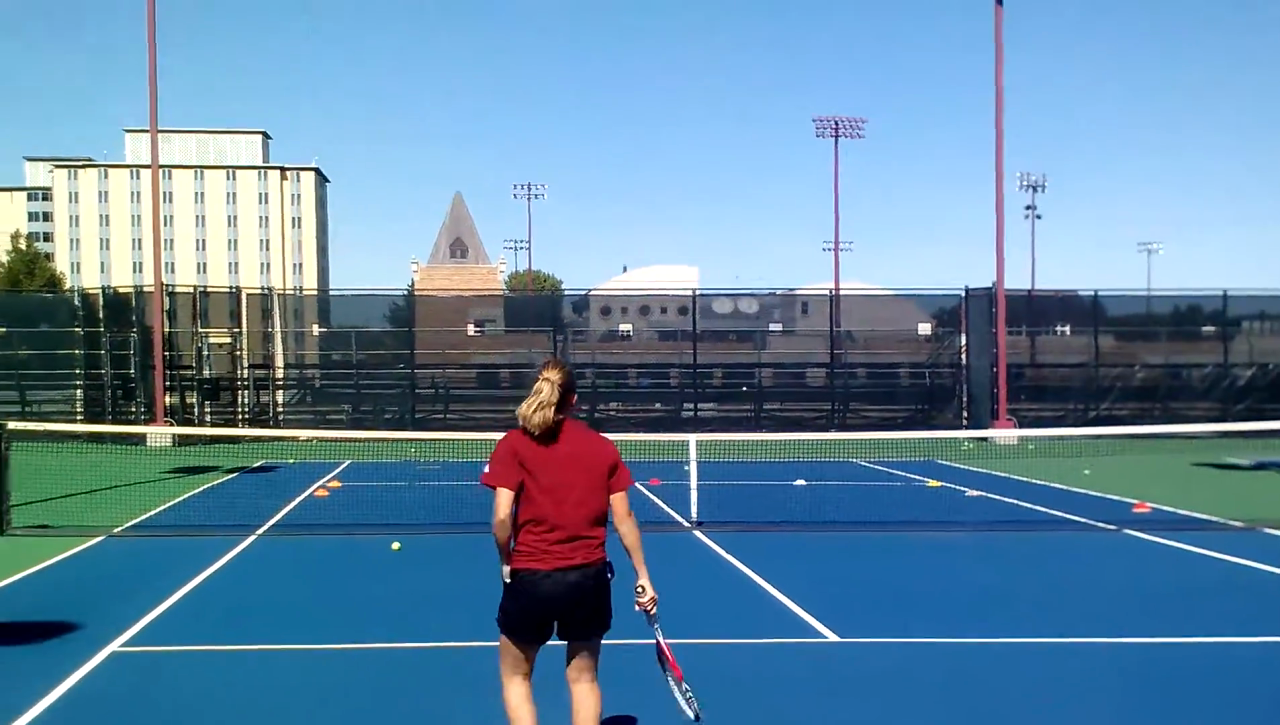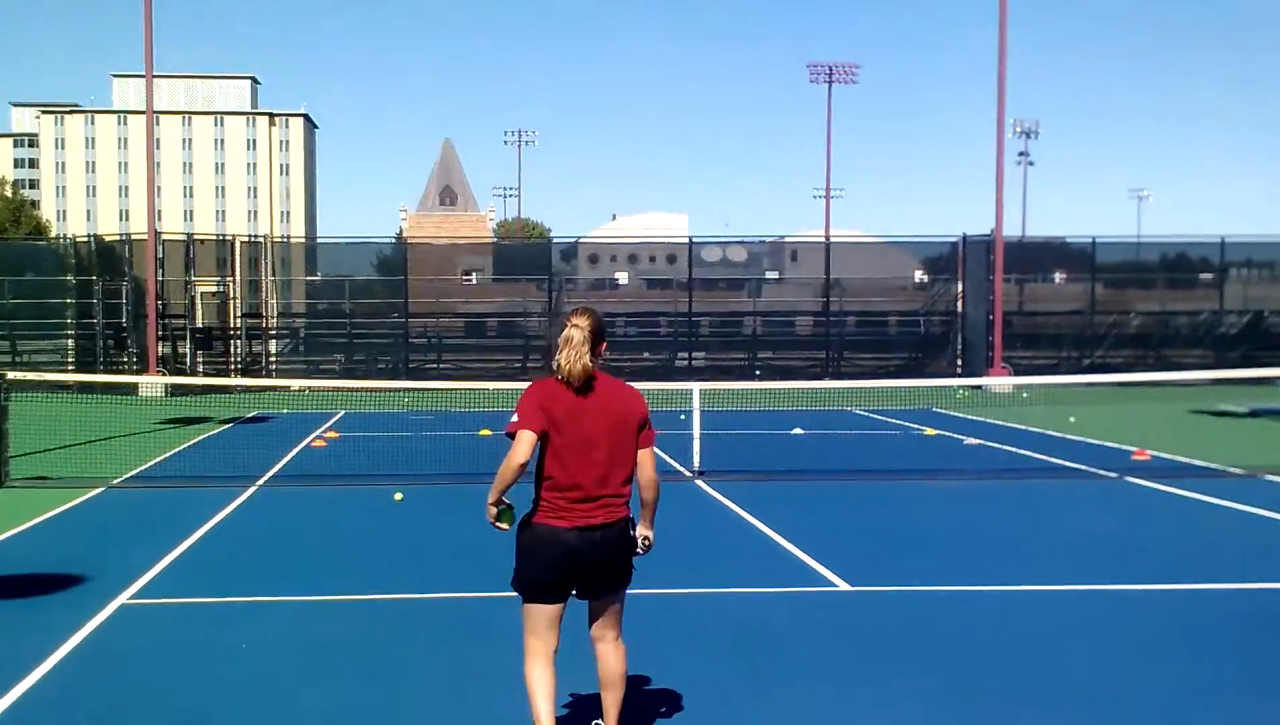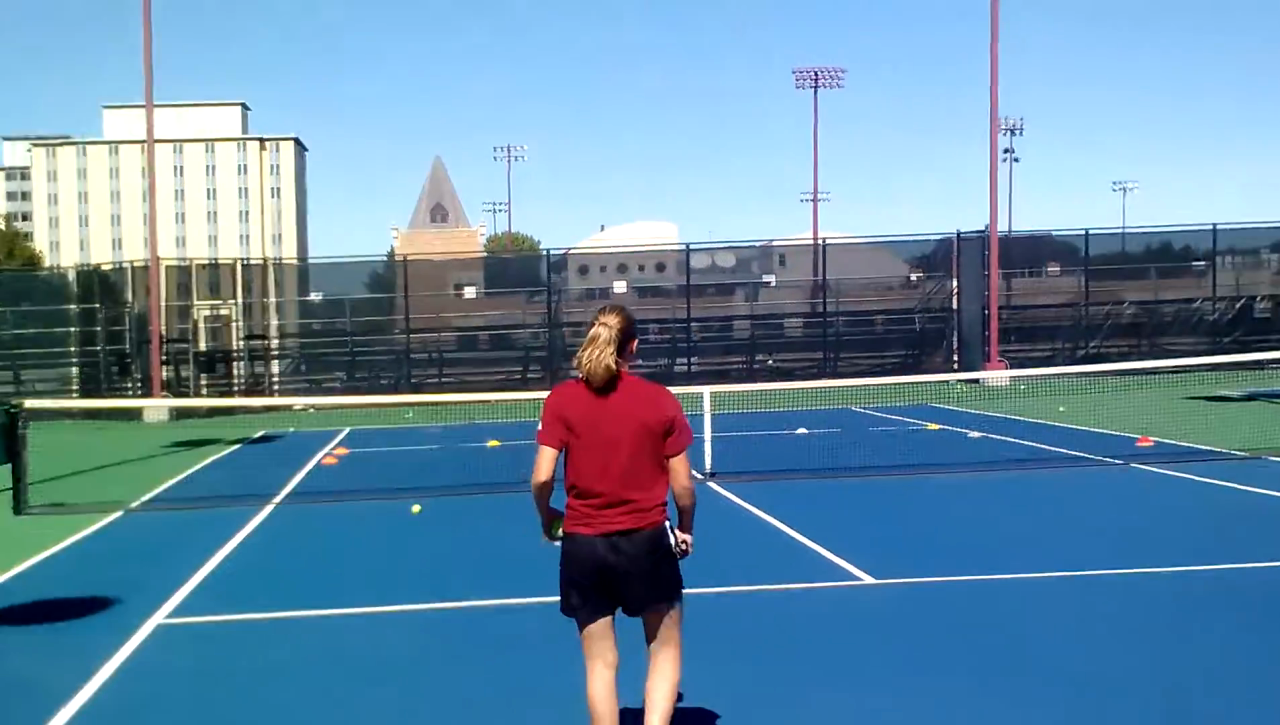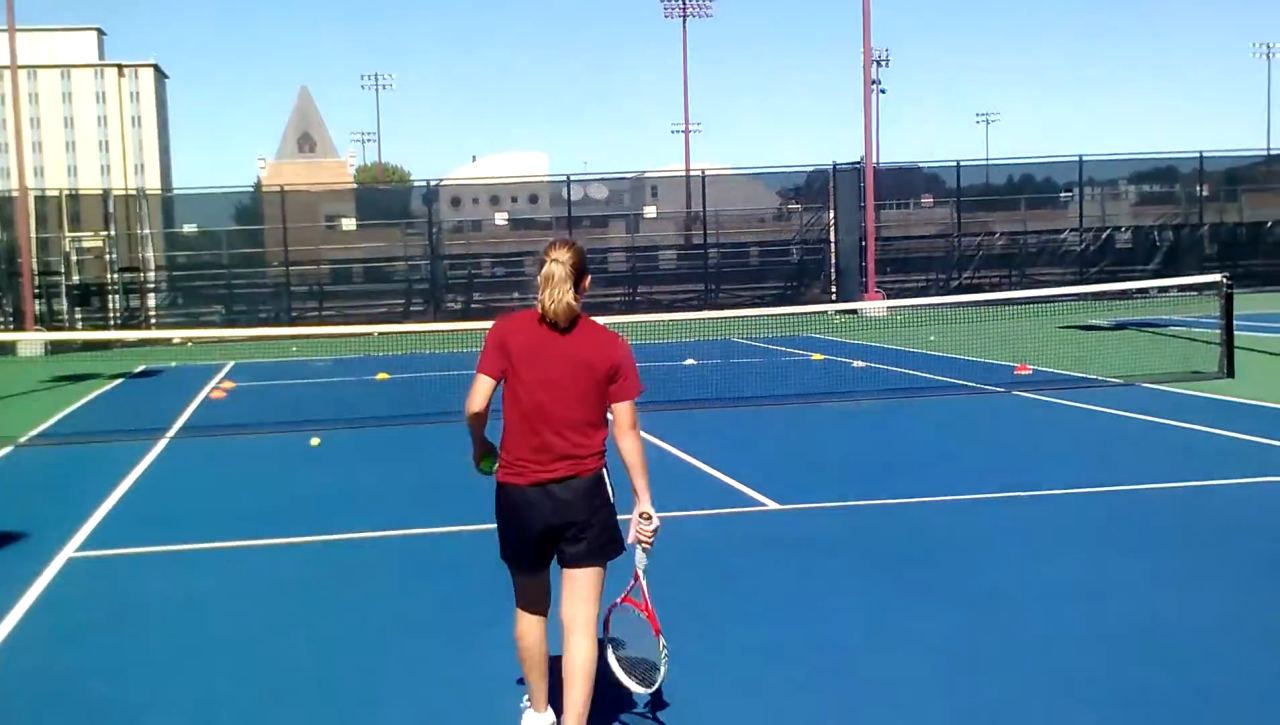
dt=0.4s
person 1, frame 1
left shoulder: (513, 445)
right shoulder: (604, 447)
left elbow: (502, 516)
right elbow: (624, 517)
left wrist: (506, 560)
right wrist: (643, 576)
left hip: (531, 577)
right hip: (589, 576)
left knee: (515, 675)
right knee: (583, 677)
person 1, frame 2
left shoulder: (541, 394)
right shoulder: (632, 399)
left elbow: (519, 457)
right elbow: (647, 474)
left wrist: (494, 499)
right wrist: (646, 522)
left hip: (548, 534)
right hip: (611, 534)
left knee: (539, 650)
right knee: (608, 636)
person 1, frame 3
left shoulder: (562, 399)
right shoulder: (662, 401)
left elbow: (542, 476)
right elbow: (682, 482)
left wrist: (546, 515)
right wrist: (685, 528)
left hip: (583, 546)
right hip: (647, 542)
left knee: (600, 663)
right knee: (665, 649)
person 1, frame 4
left shoulder: (506, 331)
right shoulder: (611, 345)
left elbow: (475, 406)
right elbow: (625, 429)
left wrist: (480, 444)
right wrist: (643, 500)
left hip: (518, 491)
right hip: (584, 493)
left knee: (529, 608)
right knee: (579, 624)
